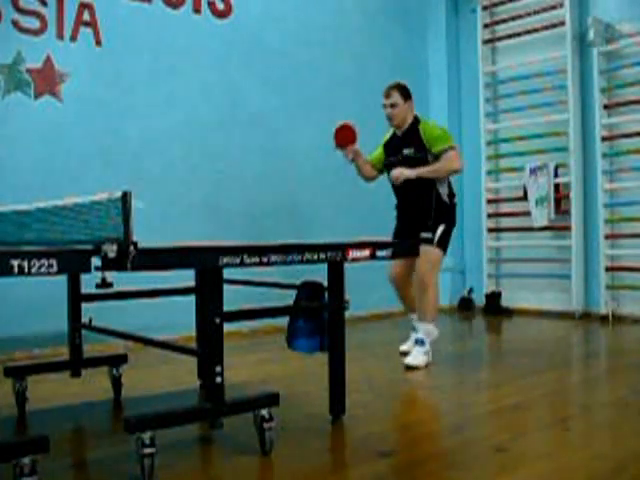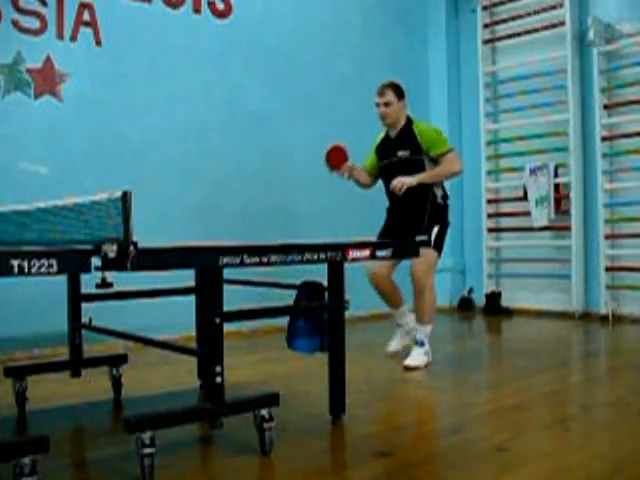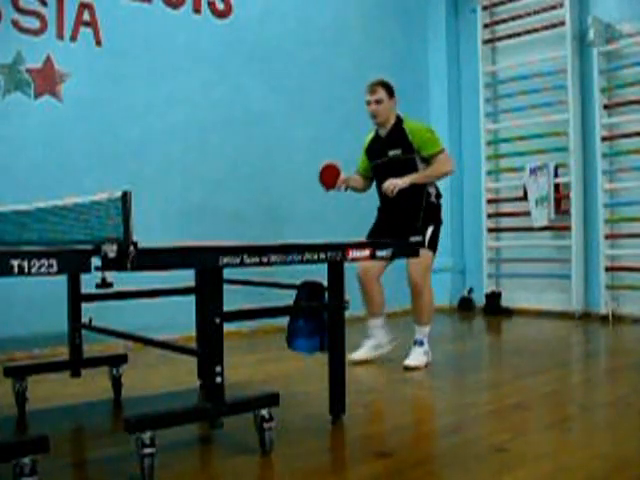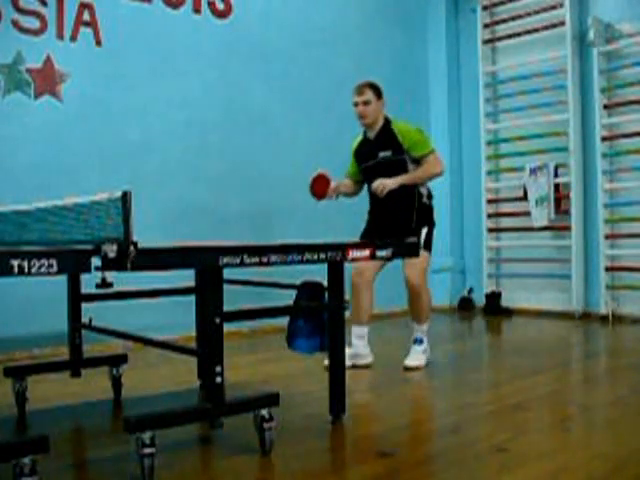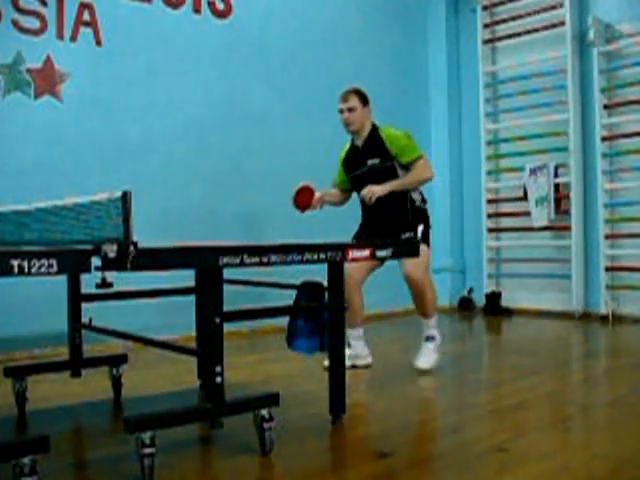
dt=0.4s
person 1, frame 1
left shoulder: (430, 131)
right shoulder: (389, 141)
left elbow: (455, 163)
right elbow: (370, 173)
left wrist: (413, 171)
right wrist: (356, 156)
left hip: (436, 214)
right hip: (407, 216)
left knee: (425, 275)
right knee: (398, 275)
left ankle: (423, 344)
right ankle: (421, 327)
person 1, frame 2
left shoulder: (425, 132)
right shoulder: (381, 143)
left elbow: (455, 165)
right elbow: (368, 178)
left wrist: (414, 178)
right wrist: (352, 171)
left hip: (429, 216)
right hip: (397, 217)
left knee: (421, 276)
right knee: (377, 273)
left ankle: (422, 345)
right ankle: (407, 323)
person 1, frame 3
left shoulder: (416, 131)
right shoulder: (371, 143)
left elbow: (446, 165)
right elbow: (364, 180)
left wrist: (406, 180)
right wrist: (347, 180)
left hip: (422, 215)
right hip: (388, 217)
left knee: (417, 277)
right knee: (366, 271)
left ankle: (421, 345)
right ankle: (378, 337)
person 1, frame 4
left shoulder: (405, 133)
right shoulder: (359, 146)
left elbow: (436, 166)
right elbow: (355, 184)
left wrist: (397, 180)
right wrist: (338, 187)
left hip: (415, 217)
right hip: (380, 220)
left knee: (414, 279)
right knee: (360, 275)
left ankle: (420, 342)
right ankle: (359, 348)
person 1, frame 5
left shoulder: (394, 138)
right shoulder: (347, 154)
left elbow: (426, 172)
right elbow: (342, 192)
left wrist: (385, 187)
right wrist: (323, 196)
left hip: (409, 220)
right hip: (373, 225)
left knee: (415, 274)
right knee: (348, 277)
left ankle: (430, 337)
right ankle: (357, 349)
